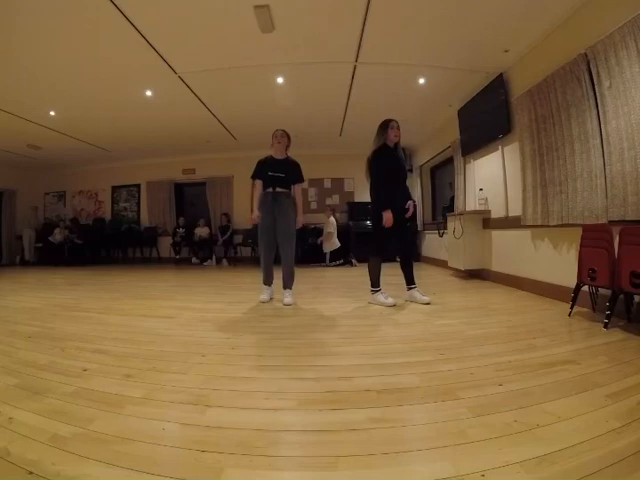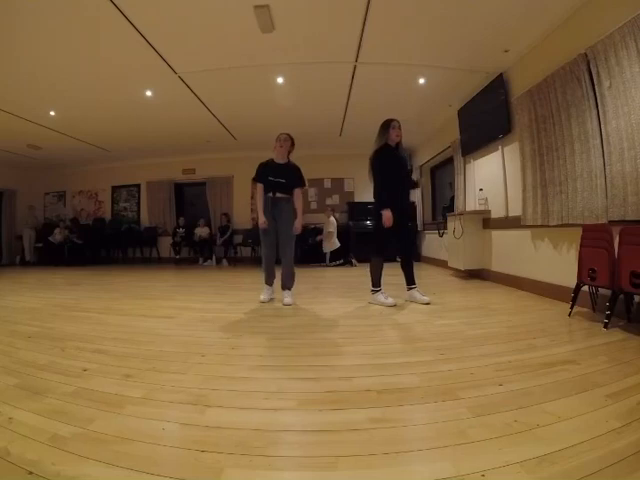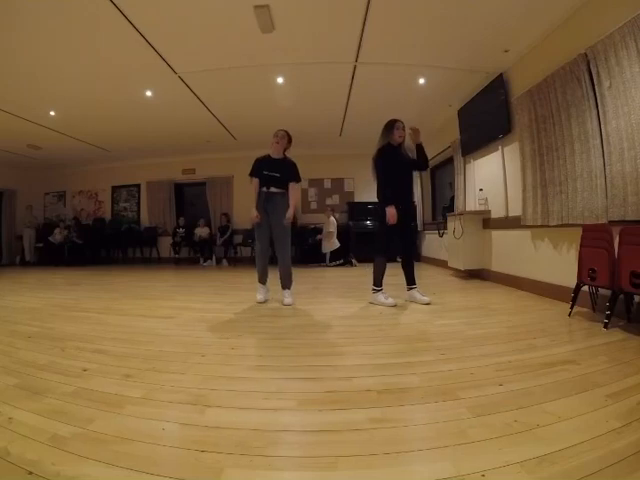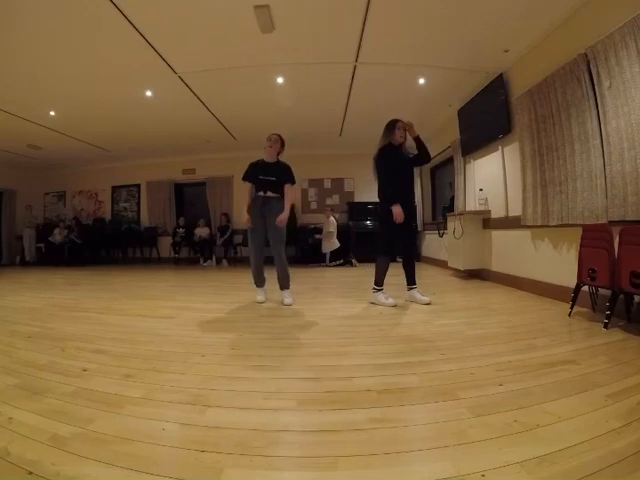
dt=0.2s
person 1, frame 1
left shoulder: (397, 155)
right shoulder: (378, 155)
right elbow: (376, 185)
left wrist: (410, 200)
right wrist: (385, 209)
left hip: (400, 210)
right hip: (383, 210)
left knee: (407, 247)
right knee: (379, 248)
left ankle: (411, 289)
right ankle: (375, 292)
person 1, frame 2
left shoulder: (400, 155)
right shoulder: (380, 154)
left elbow: (405, 182)
right elbow: (379, 185)
left wrist: (416, 183)
right wrist: (384, 208)
left hip: (402, 209)
right hip: (386, 208)
left knee: (408, 247)
right knee: (380, 248)
left ankle: (411, 289)
right ankle: (375, 292)
person 1, frame 3
left shoulder: (403, 155)
right shoulder: (384, 153)
left elbow: (423, 165)
right elbow: (382, 182)
left wrist: (418, 142)
right wrist: (389, 205)
left hip: (406, 207)
right hip: (390, 207)
left knee: (409, 247)
right knee: (384, 246)
left ankle: (411, 289)
right ankle: (377, 291)
person 1, frame 4
left shoulder: (403, 155)
right shoulder: (385, 152)
left elbow: (425, 158)
right elbow: (385, 181)
left wrist: (415, 135)
right wrist: (394, 204)
left hip: (408, 206)
right hip: (391, 207)
left knee: (410, 247)
right knee: (387, 247)
left ankle: (412, 289)
right ankle: (377, 291)
person 2, frame 1
left shoulder: (293, 164)
right shoulder: (263, 163)
left elbow: (298, 190)
right elbow: (257, 187)
left wrist: (300, 213)
right wrist: (255, 209)
left hip: (286, 203)
right hip: (266, 203)
left knee: (287, 247)
right knee: (266, 247)
left ankle: (287, 289)
right ankle: (268, 287)
person 2, frame 2
left shoulder: (294, 169)
right shoulder: (264, 166)
left elbow: (297, 195)
right elbow: (259, 192)
left wrist: (299, 218)
right wrist: (260, 214)
left hip: (286, 208)
right hip: (268, 207)
left knee: (287, 250)
right knee: (268, 249)
left ankle: (287, 290)
right ankle: (268, 287)
person 2, frame 3
left shoulder: (290, 165)
right shoulder: (260, 162)
left elbow: (293, 189)
right elbow: (255, 186)
left wrist: (291, 209)
right wrist: (253, 208)
left hip: (280, 203)
right hip: (262, 203)
left knee: (283, 247)
right knee: (261, 246)
left ankle: (286, 289)
right ankle: (262, 286)
person 2, frame 4
left shoulder: (284, 168)
right shoulder: (254, 166)
left elbow: (288, 192)
right elbow: (248, 190)
left wrist: (286, 212)
right wrist: (245, 212)
left hip: (275, 207)
right hip: (257, 207)
left knee: (278, 249)
right knee: (255, 250)
left ankle: (285, 289)
right ankle: (260, 288)
